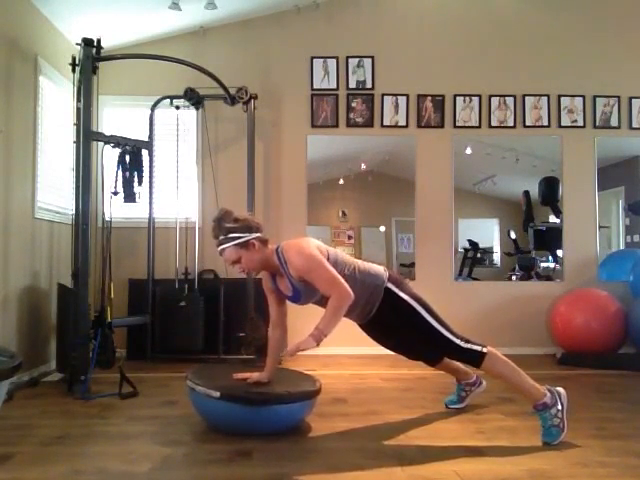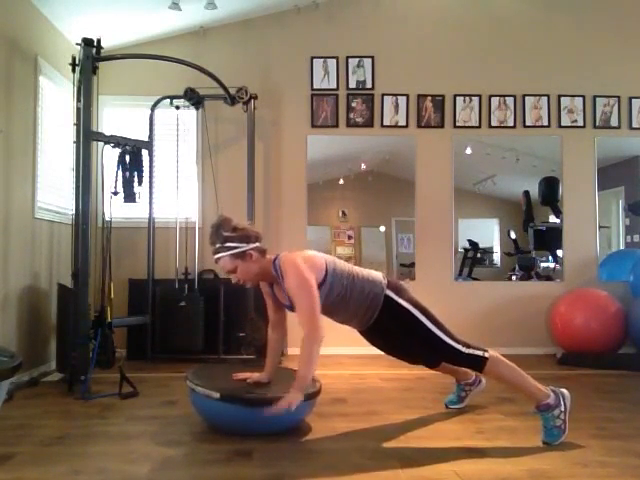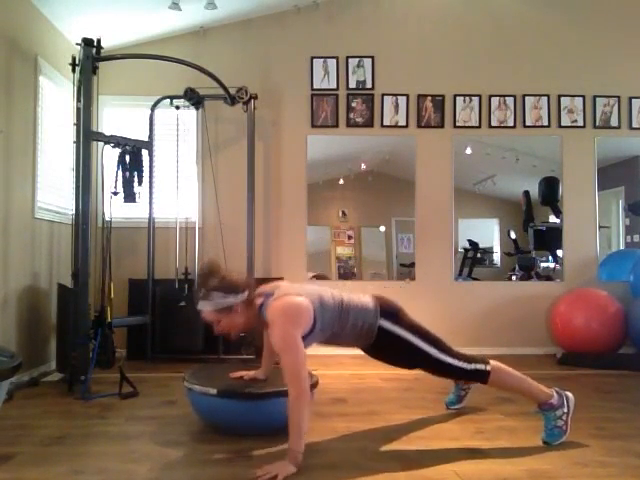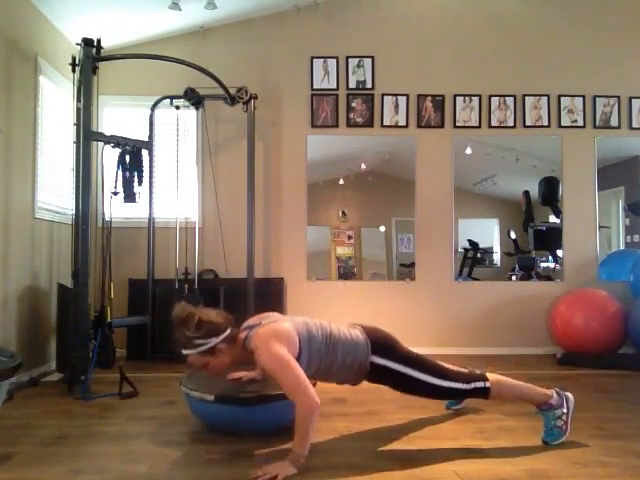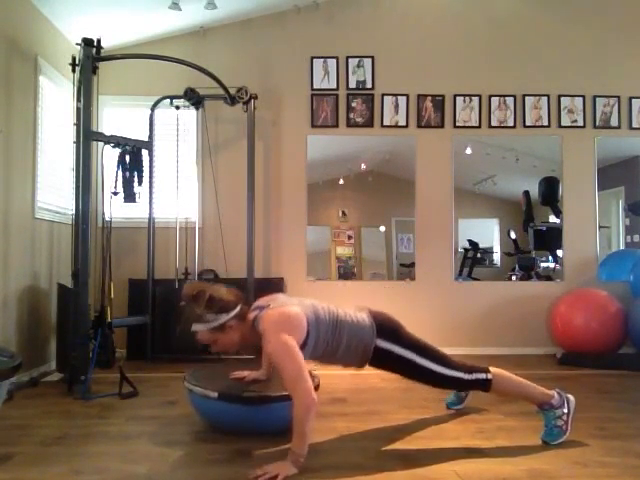
dt=0.3s
person 1, frame 1
left shoulder: (297, 254)
right shoulder: (270, 277)
left elbow: (343, 294)
right elbow: (277, 326)
left wrist: (315, 338)
right wrist: (266, 373)
left hip: (386, 295)
right hip: (368, 314)
left knee: (457, 346)
right knee: (424, 353)
left ankle: (546, 399)
right ankle: (468, 382)
person 1, frame 2
left shoulder: (294, 269)
right shoulder: (268, 279)
left elbow: (313, 332)
right elbow: (276, 327)
left wrist: (298, 389)
right wrist: (266, 373)
left hip: (386, 302)
right hip: (368, 319)
left knee: (459, 352)
right knee: (425, 357)
left ankle: (549, 400)
right ankle: (467, 383)
person 1, frame 3
left shoulder: (281, 316)
right shoulder: (260, 297)
left elbow: (300, 391)
right wrist: (262, 371)
left hip: (381, 325)
right hip: (365, 323)
left knee: (459, 366)
left ankle: (552, 400)
right ankle: (463, 384)
person 1, frame 4
left shoulder: (265, 348)
right shoulder: (250, 328)
left elbow: (310, 405)
right wrist: (257, 372)
left hip: (371, 356)
right hip: (358, 343)
left knee: (462, 388)
right knee: (431, 376)
left ankle: (553, 400)
right ankle: (461, 378)
person 1, frame 5
left shoulder: (272, 332)
right shoulder: (257, 310)
left elbow: (306, 400)
right wrist: (262, 372)
left hip: (377, 340)
right hip: (364, 330)
left knee: (459, 375)
left ankle: (553, 400)
right ankle: (463, 387)
